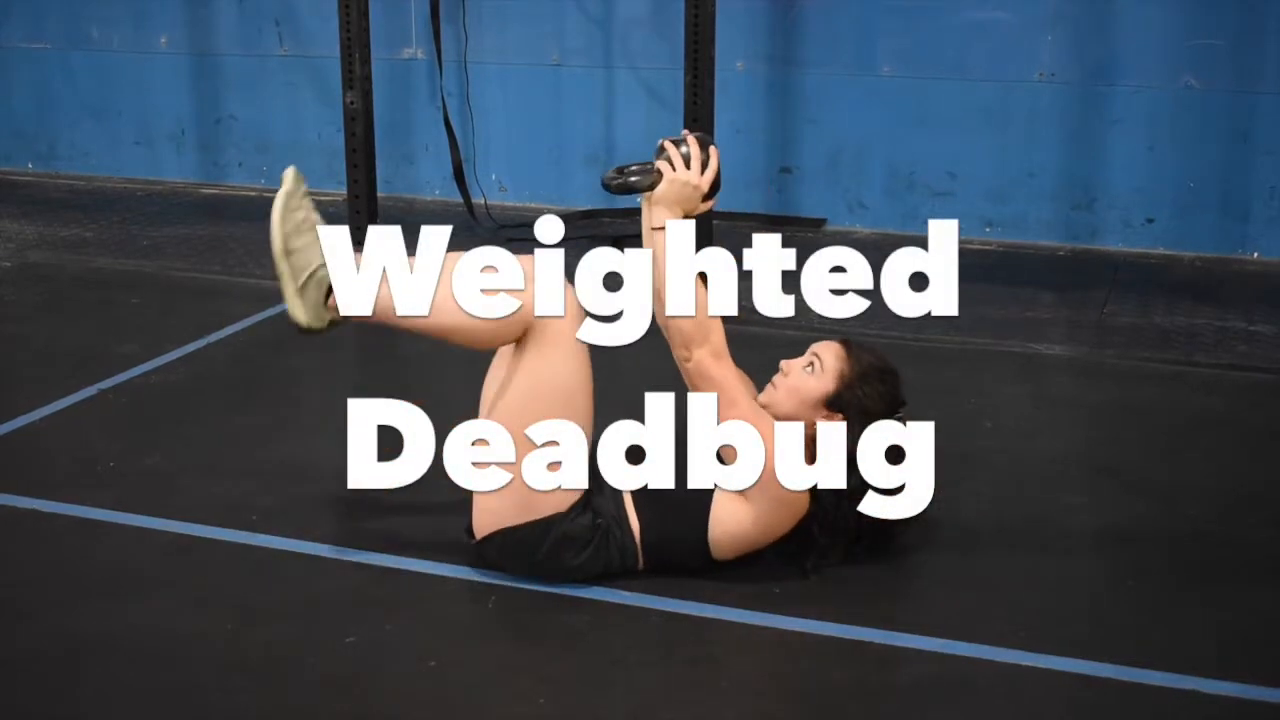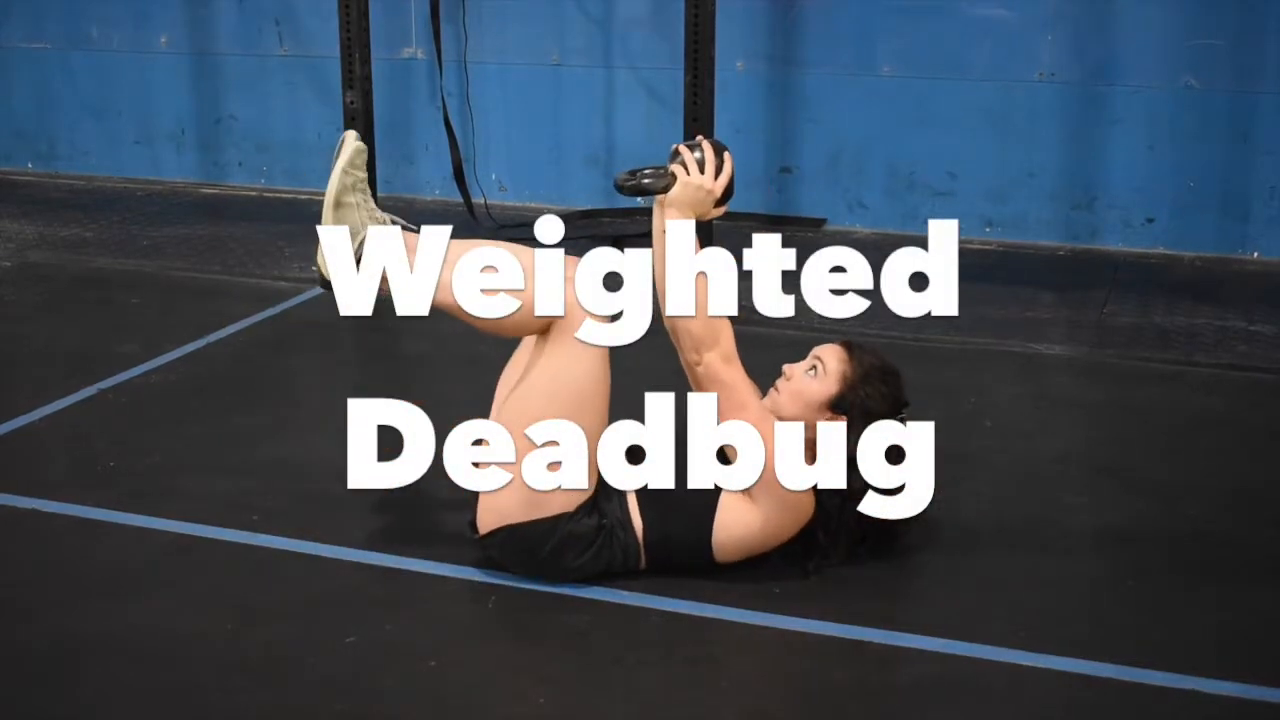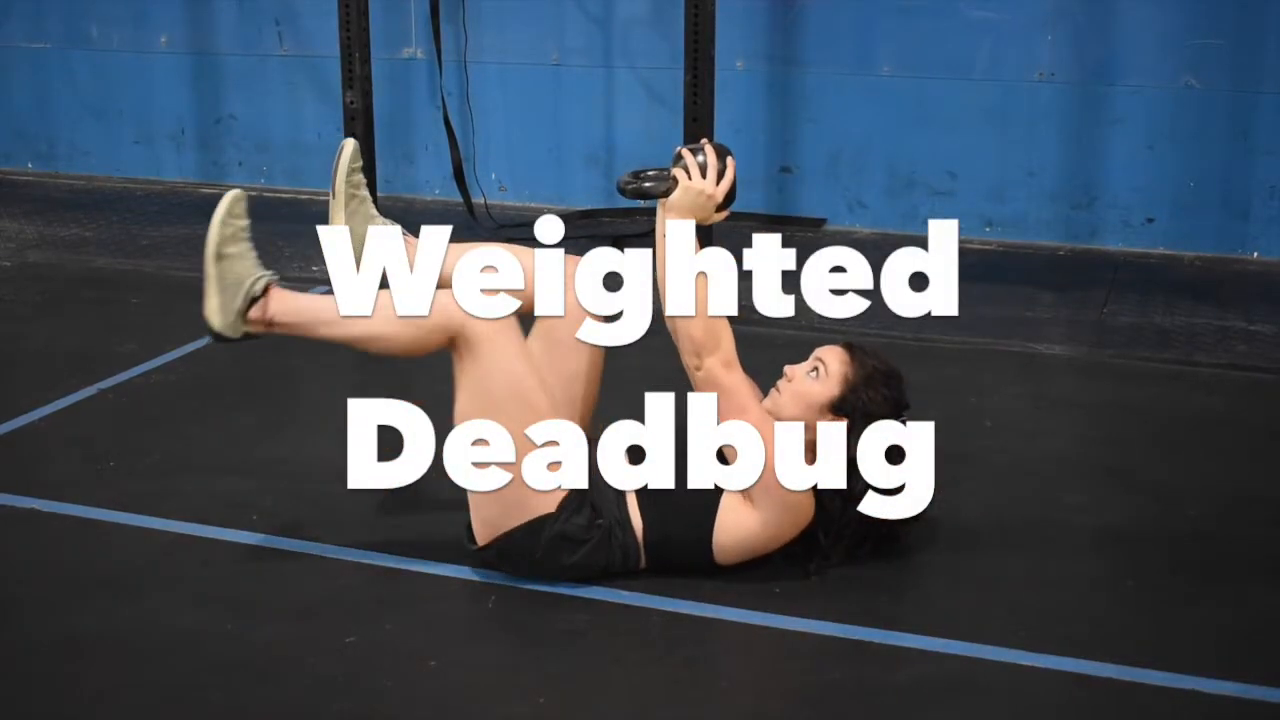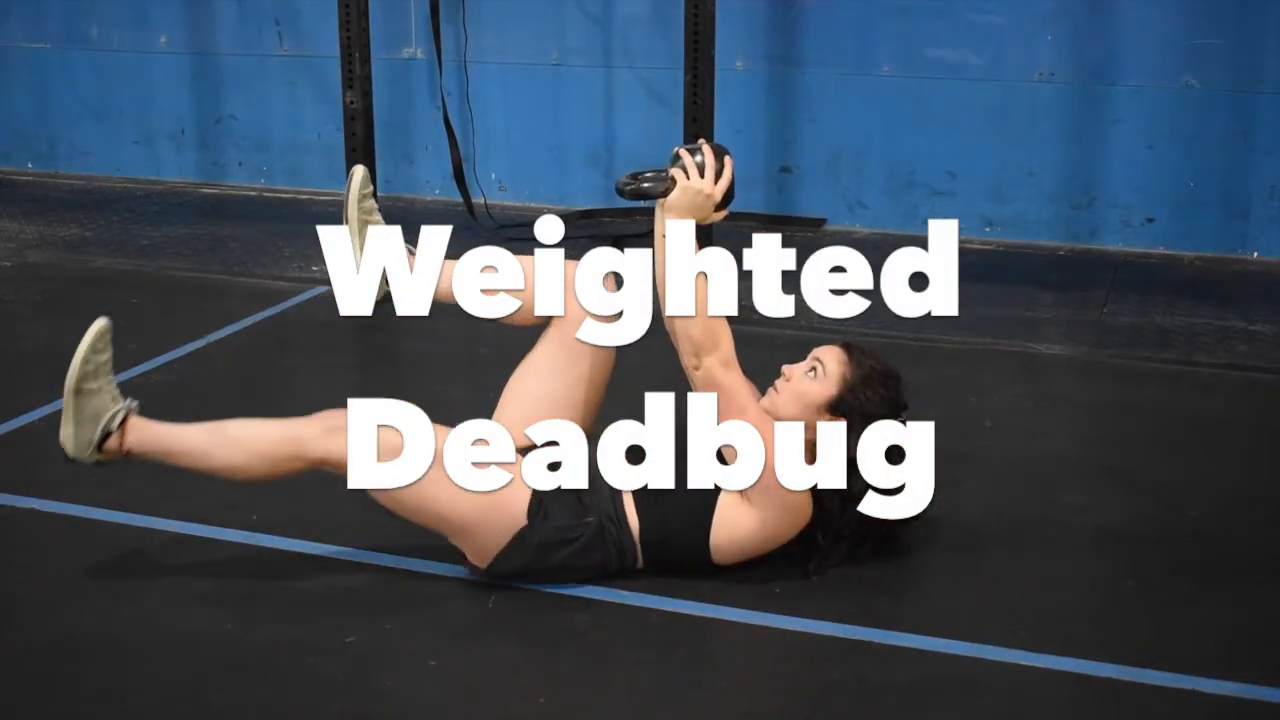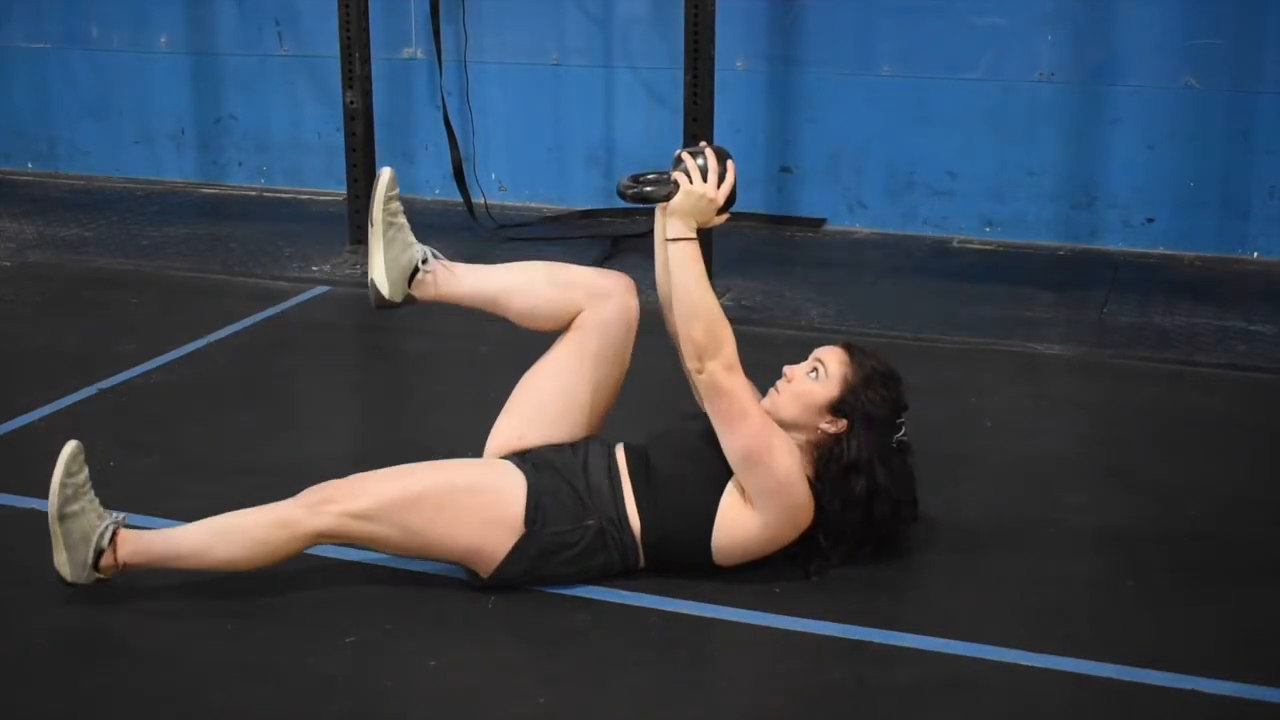
dt=0.5s
person 1, frame 1
left shoulder: (782, 488)
right shoulder: (762, 438)
left elbow: (699, 354)
right elbow: (694, 343)
left wrist: (667, 218)
right wrist: (658, 216)
left hip: (548, 538)
right hip: (554, 507)
right knee: (542, 289)
left ankle: (334, 289)
right ankle: (337, 276)
person 1, frame 2
left shoulder: (788, 493)
right shoulder: (772, 448)
left elbow: (707, 357)
right elbow: (695, 343)
left wrist: (679, 221)
right wrist: (669, 217)
left hip: (546, 533)
right hip: (553, 504)
left knee: (572, 295)
right knee: (571, 285)
person 1, frame 3
left shoulder: (787, 496)
right shoulder: (769, 453)
left elbow: (710, 366)
right elbow: (711, 356)
left wrist: (679, 223)
right wrist: (674, 221)
left hip: (552, 531)
right hip: (566, 489)
left knee: (473, 315)
right knee: (575, 281)
left ankle: (257, 305)
person 1, frame 4
left shoulder: (784, 497)
right shoulder: (761, 446)
left elbow: (708, 362)
right elbow: (704, 354)
left wrist: (680, 224)
right wrist: (675, 225)
left hip: (544, 531)
right hip: (544, 476)
left knee: (330, 432)
left ankle: (119, 431)
right ankle: (398, 266)
person 1, frame 5
left shoulder: (785, 496)
right shoulder: (756, 446)
left elbow: (709, 367)
right elbow: (695, 345)
left wrist: (683, 229)
right wrist: (669, 224)
left hip: (544, 528)
right hip: (544, 471)
left knee: (325, 506)
right knee: (610, 294)
left ankle: (110, 547)
right ankle: (418, 275)
